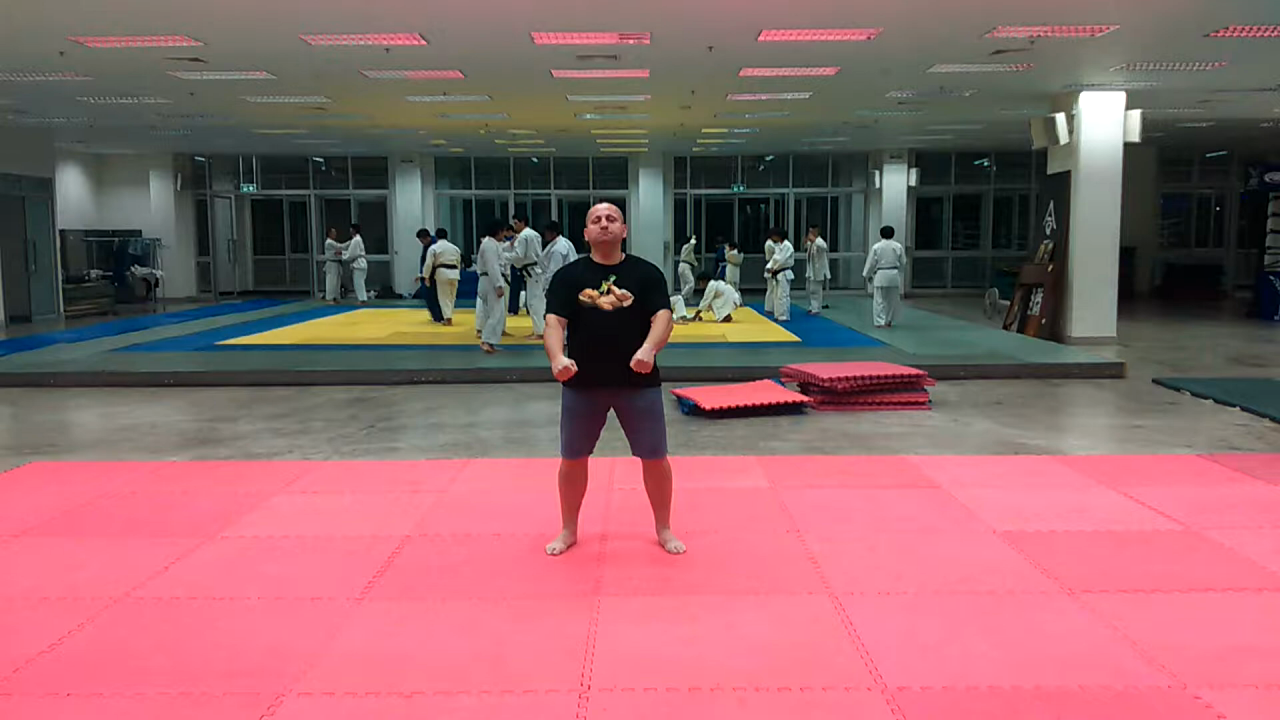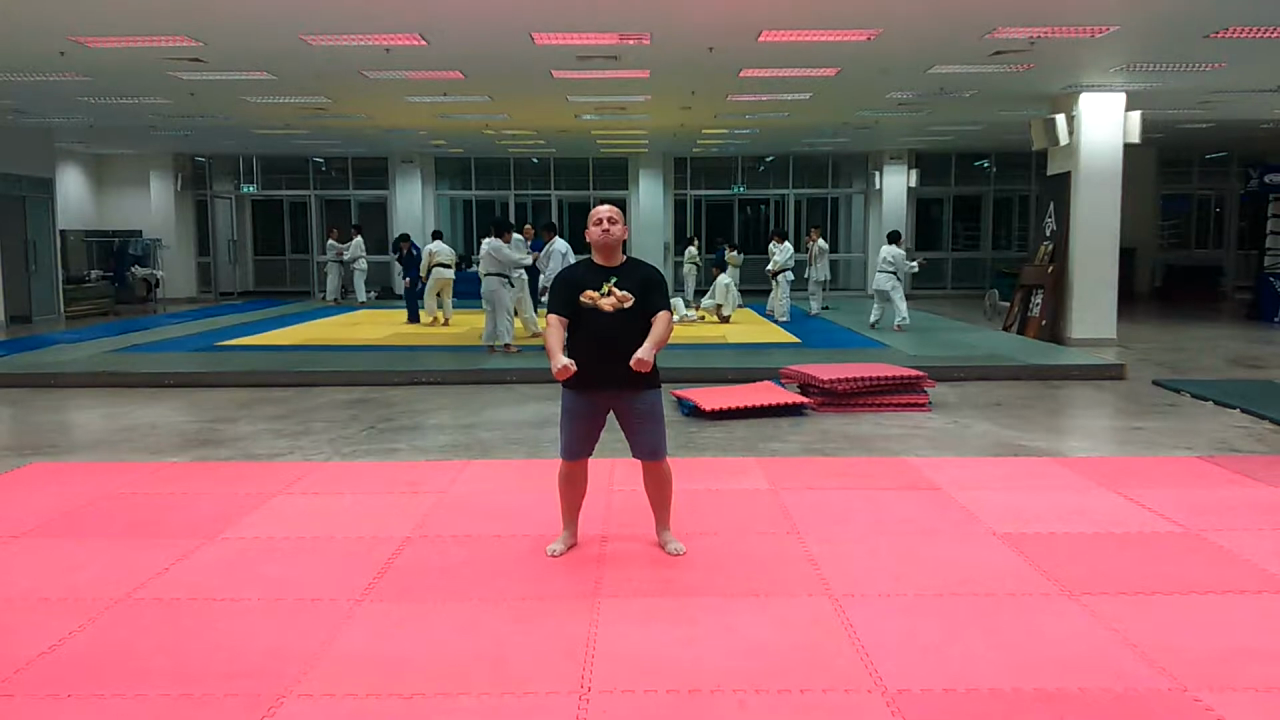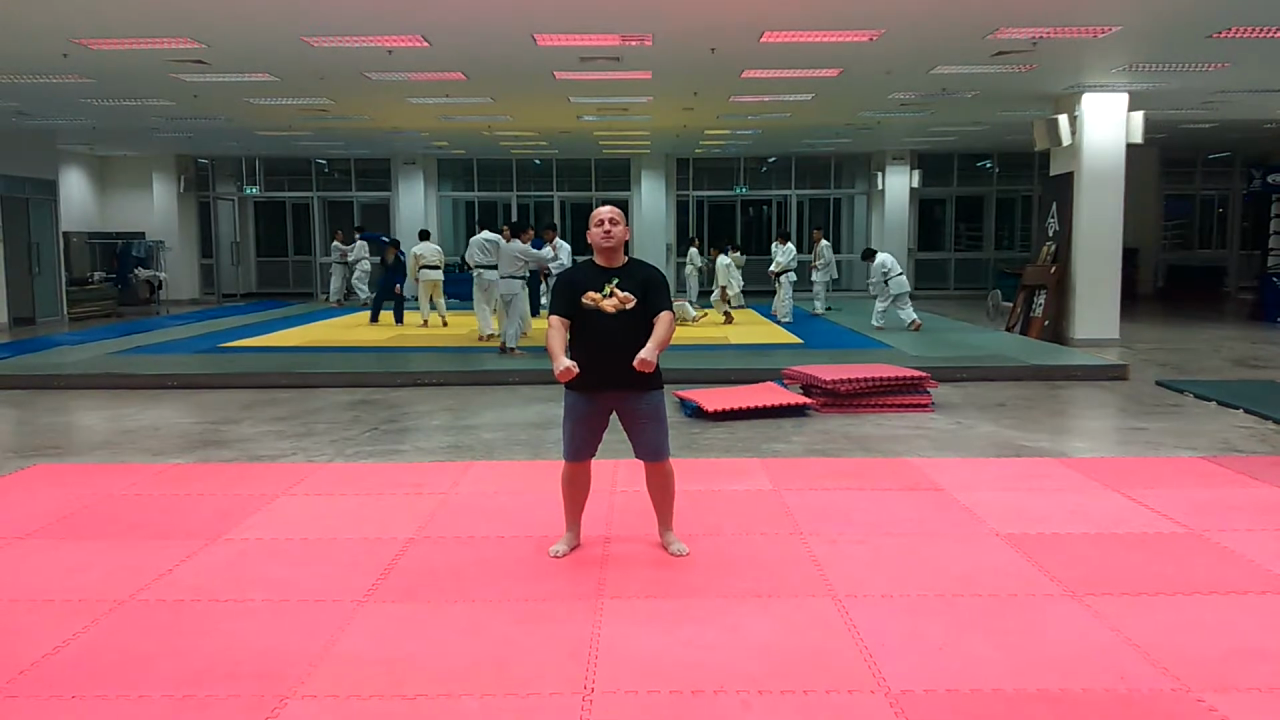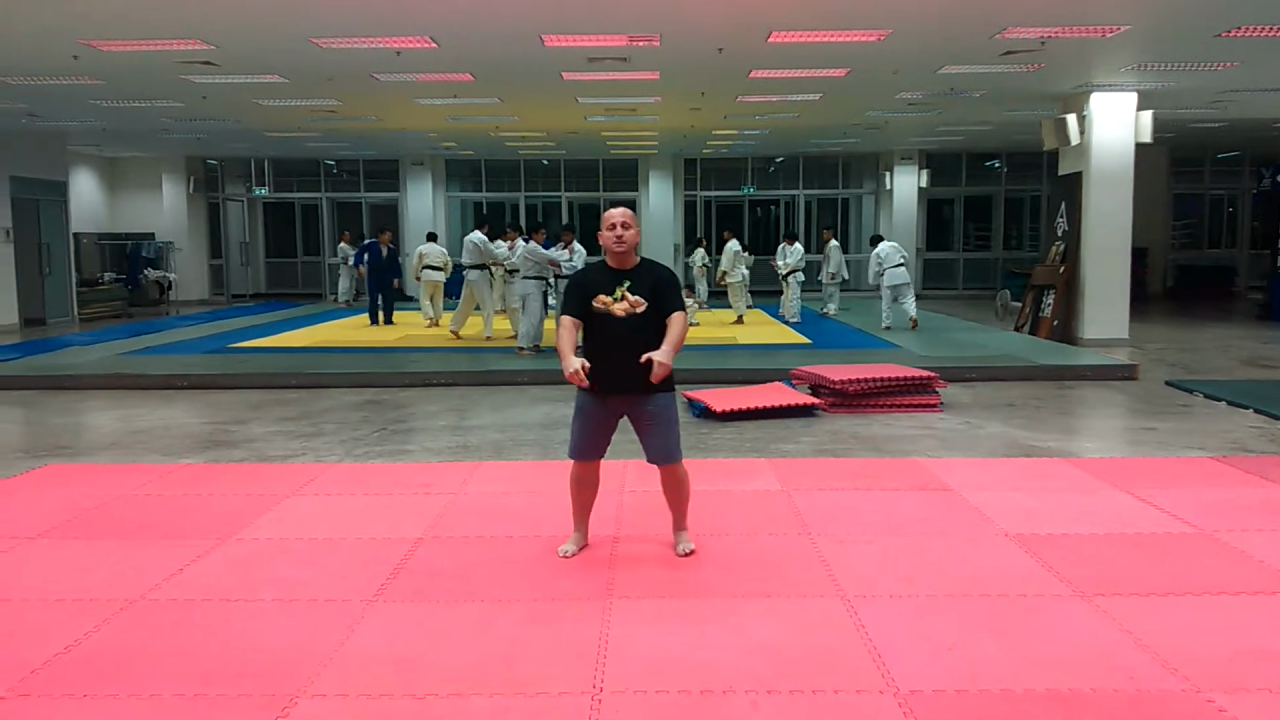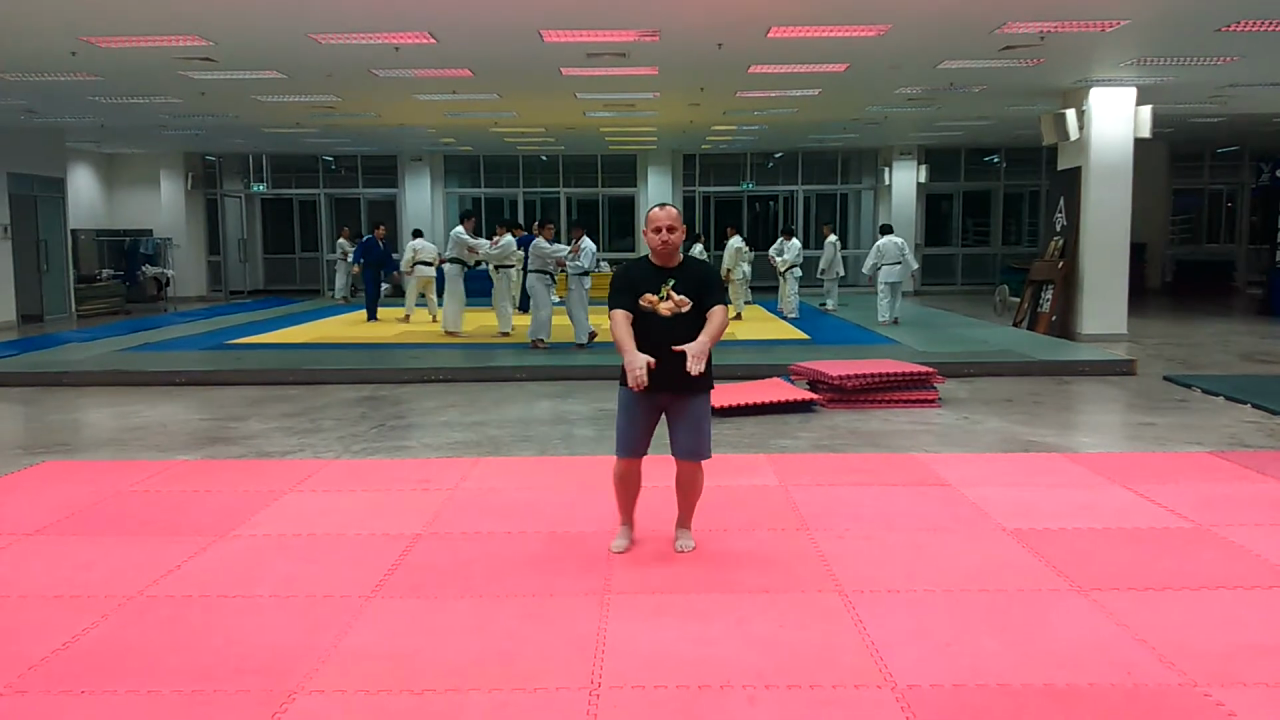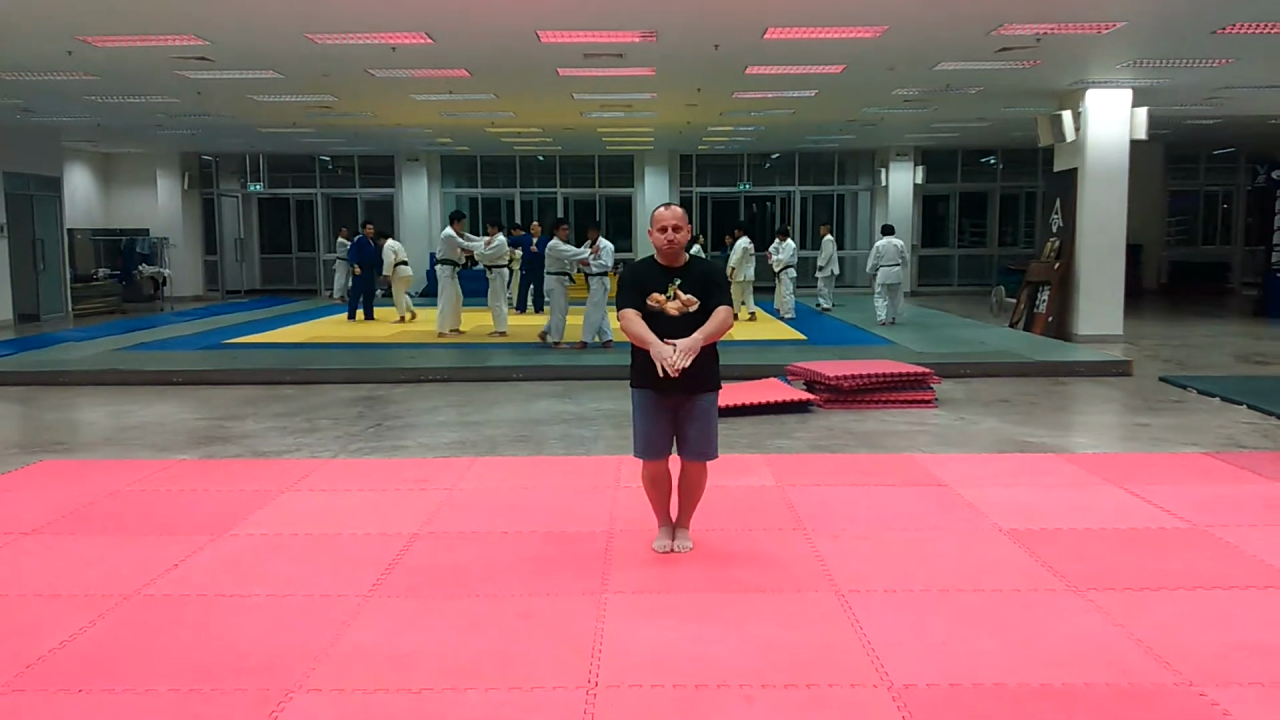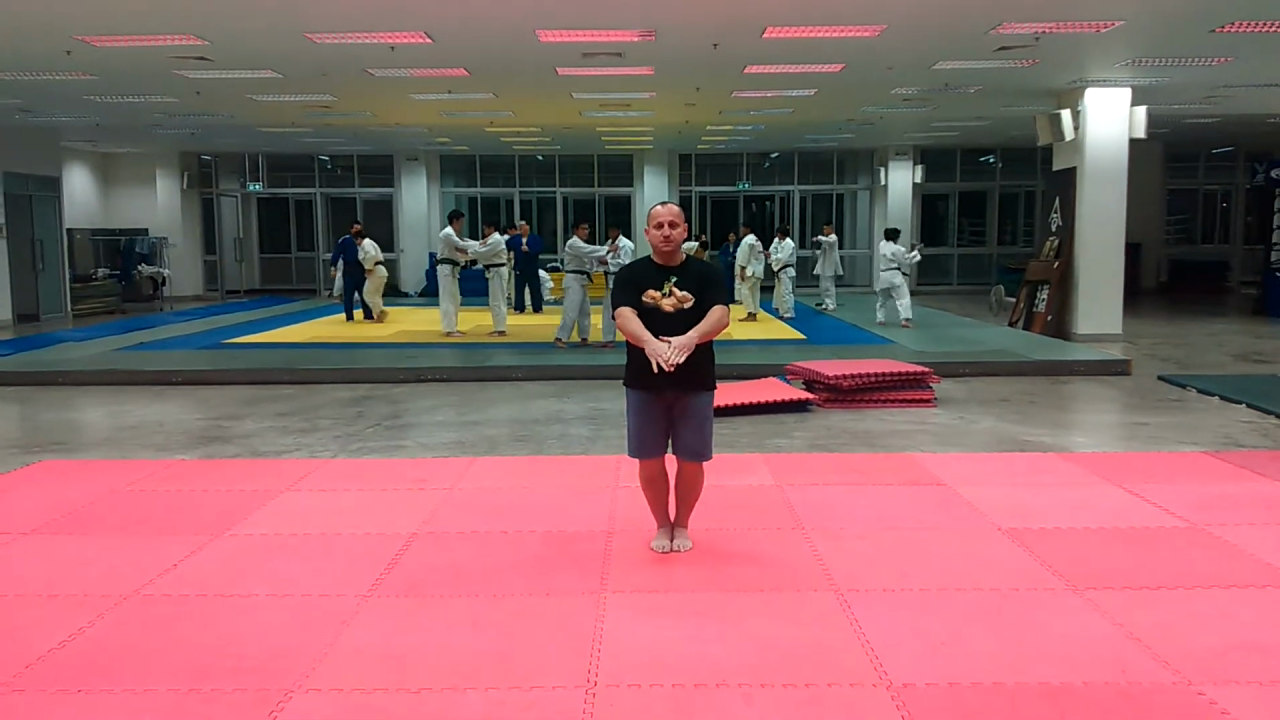
dt=0.5s
person 1, frame 1
left shoulder: (646, 272)
right shoulder: (568, 275)
left elbow: (662, 316)
right elbow: (554, 321)
left wrist: (649, 349)
right wrist: (557, 357)
left hip: (638, 382)
right hip: (582, 383)
left knee: (654, 457)
right knee: (573, 458)
left ankle: (663, 528)
right ankle: (569, 530)
person 1, frame 2
left shoulder: (647, 275)
right shoulder: (569, 277)
left elbow: (663, 318)
right elbow: (556, 322)
left wrist: (649, 348)
right wrist: (557, 356)
left hip: (638, 384)
right hip: (582, 385)
left knee: (654, 459)
right knee: (573, 460)
left ankle: (663, 530)
right ankle: (569, 532)
person 1, frame 3
left shoulder: (648, 275)
right shoulder: (571, 278)
left elbow: (665, 318)
right elbow: (557, 323)
left wrist: (652, 348)
right wrist: (559, 358)
left hip: (640, 385)
right hip: (584, 386)
left knee: (657, 459)
right knee: (575, 461)
left ankle: (666, 531)
right ankle: (572, 533)
person 1, frame 4
left shoulder: (660, 276)
right shoulder: (584, 279)
left elbow: (678, 318)
right elbow: (569, 323)
left wrist: (667, 350)
right wrist: (569, 358)
left hip: (652, 387)
right hip: (597, 387)
left knee: (669, 462)
right knee: (584, 461)
left ankle: (681, 529)
right ankle: (580, 532)
person 1, frame 5
left shoulder: (703, 273)
right shoulder: (628, 274)
left elbow: (719, 314)
right elbow: (619, 318)
left wrist: (703, 344)
right wrist: (631, 355)
left hip: (690, 383)
right hip: (640, 382)
left knee: (690, 459)
right knee: (629, 458)
left ankle: (684, 526)
right ankle: (626, 525)
person 1, frame 6
left shoulder: (709, 273)
right shoulder: (635, 274)
left elbow: (725, 315)
right elbow: (628, 318)
left wrist: (695, 341)
right wrist: (655, 346)
left hip: (700, 382)
right hip: (650, 383)
left knee: (695, 460)
right knee: (653, 460)
left ankle: (683, 525)
right ankle: (663, 524)
person 1, frame 7
left shoulder: (705, 273)
right shoulder: (630, 274)
left elbow: (721, 315)
right elbow: (624, 317)
left wrist: (690, 339)
right wrist: (650, 343)
left hip: (695, 382)
right hip: (645, 381)
left knee: (691, 459)
right knee: (650, 459)
left ankle: (682, 524)
right ankle: (662, 525)
